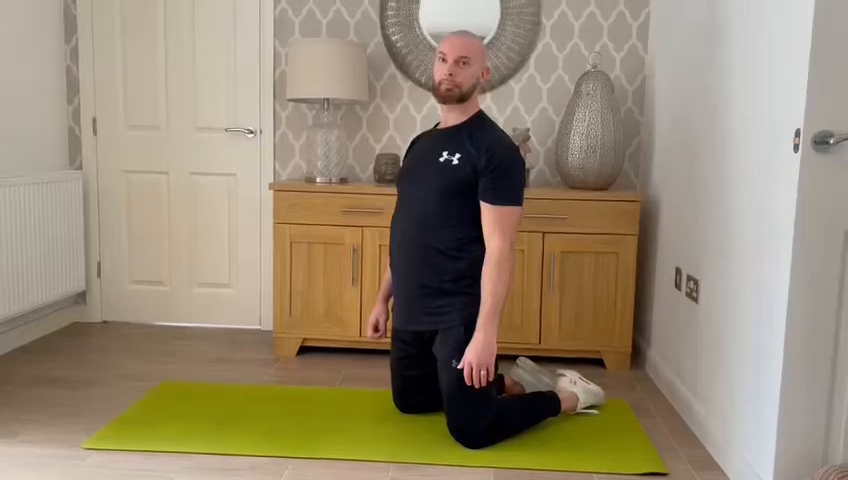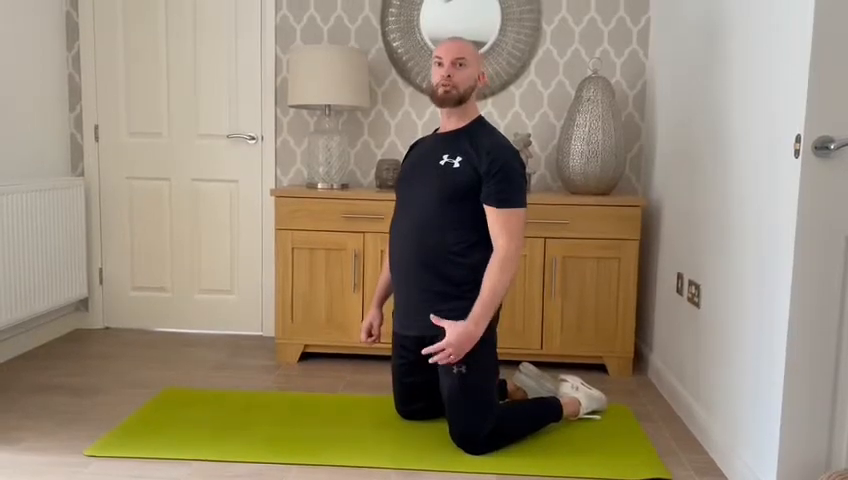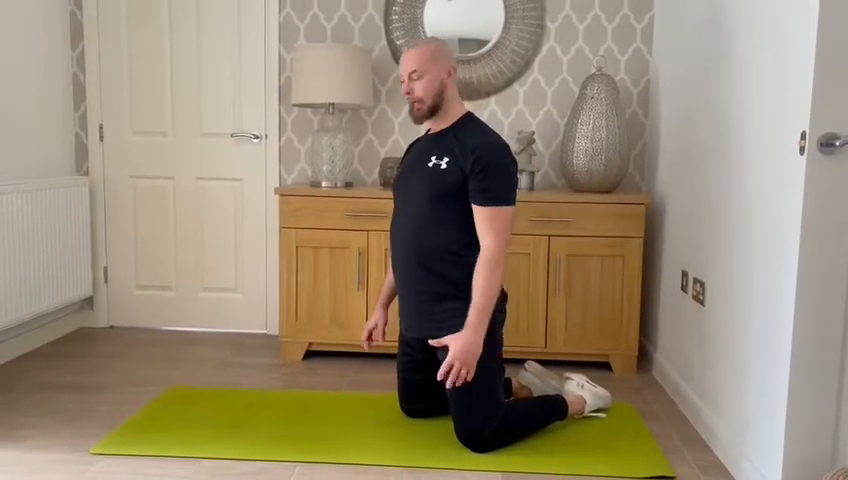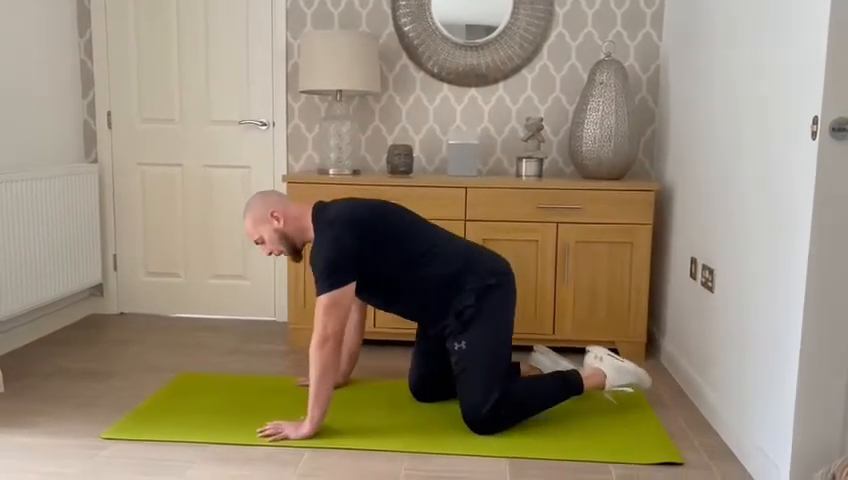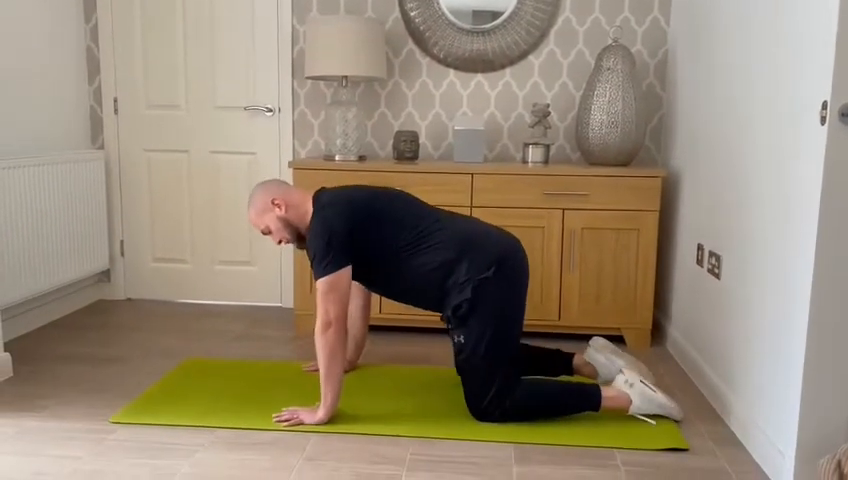
dt=1s
person 1, frame 1
left shoulder: (494, 149)
right shoulder: (421, 144)
left elbow: (499, 247)
left wrist: (486, 333)
right wrist: (383, 299)
left hip: (459, 314)
right hip: (410, 311)
left knee: (471, 431)
right knee: (409, 400)
left ankle: (566, 397)
right ankle: (508, 384)
person 1, frame 2
left shoulder: (494, 153)
right shoulder: (419, 149)
left elbow: (507, 249)
left wrist: (475, 324)
right wrist: (377, 302)
left hip: (459, 317)
right hip: (410, 316)
left knee: (473, 436)
right knee: (412, 406)
left ankle: (569, 401)
right ankle: (511, 388)
person 1, frame 3
left shoulder: (484, 148)
right shoulder: (417, 149)
left elbow: (493, 248)
left wrist: (473, 332)
right wrist: (383, 306)
left hip: (462, 320)
right hip: (419, 318)
left knee: (478, 435)
right knee: (415, 405)
left ankle: (575, 400)
right ankle: (519, 386)
person 1, frame 4
left shoulder: (332, 238)
right shoulder: (336, 225)
left elbow: (326, 339)
right elbow: (354, 308)
left wrist: (310, 423)
right wrist: (342, 373)
left hip: (479, 292)
right hip: (451, 299)
left knee: (484, 415)
right knee: (425, 388)
left ankle: (597, 374)
right ankle: (534, 369)
person 1, frame 5
left shoulder: (324, 224)
right shoulder: (342, 211)
left elbow: (330, 323)
right elbow: (359, 292)
left wrist: (324, 409)
right wrist: (348, 359)
left hip: (485, 276)
right hip: (493, 262)
left knee: (489, 401)
right knee: (480, 361)
left ankle: (622, 395)
right ankle: (588, 361)
